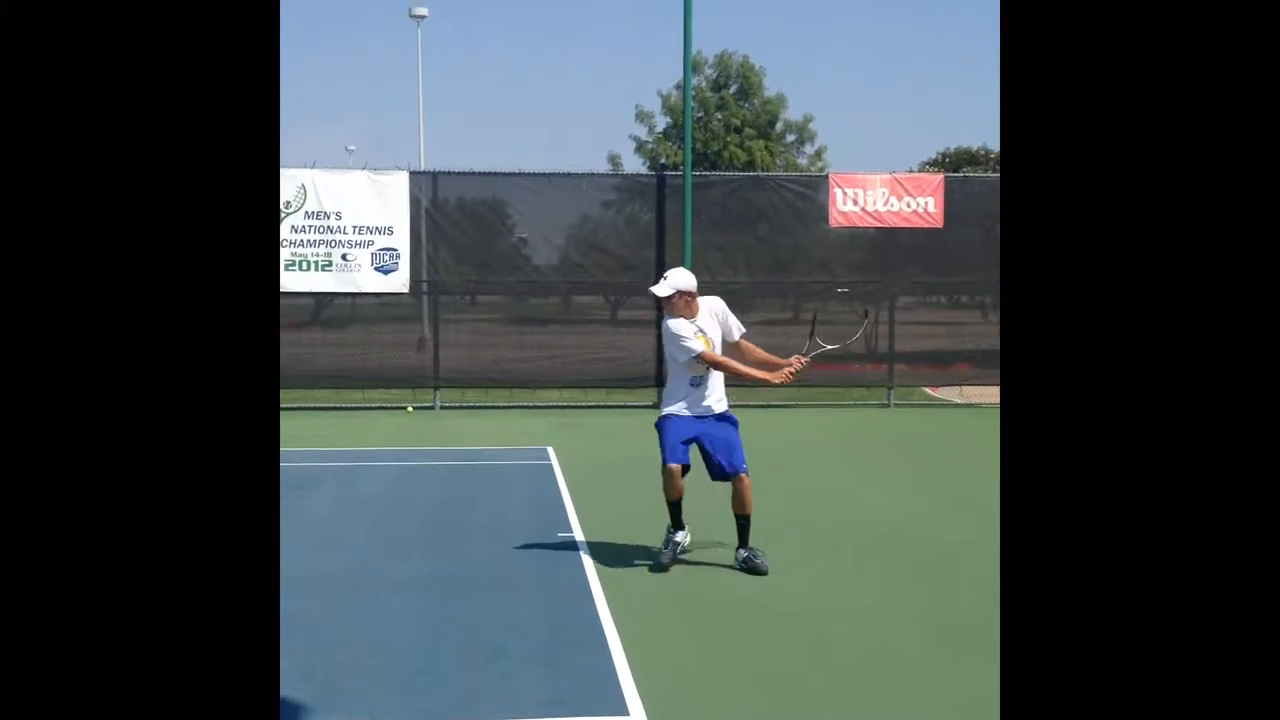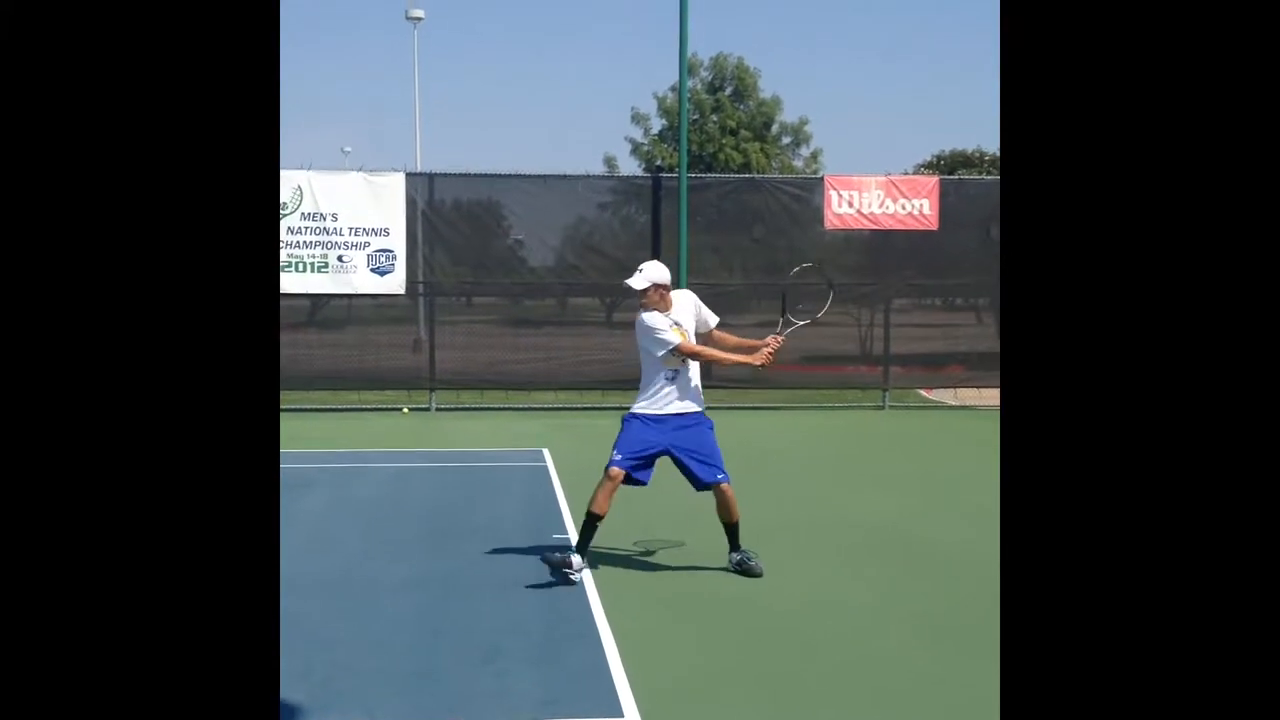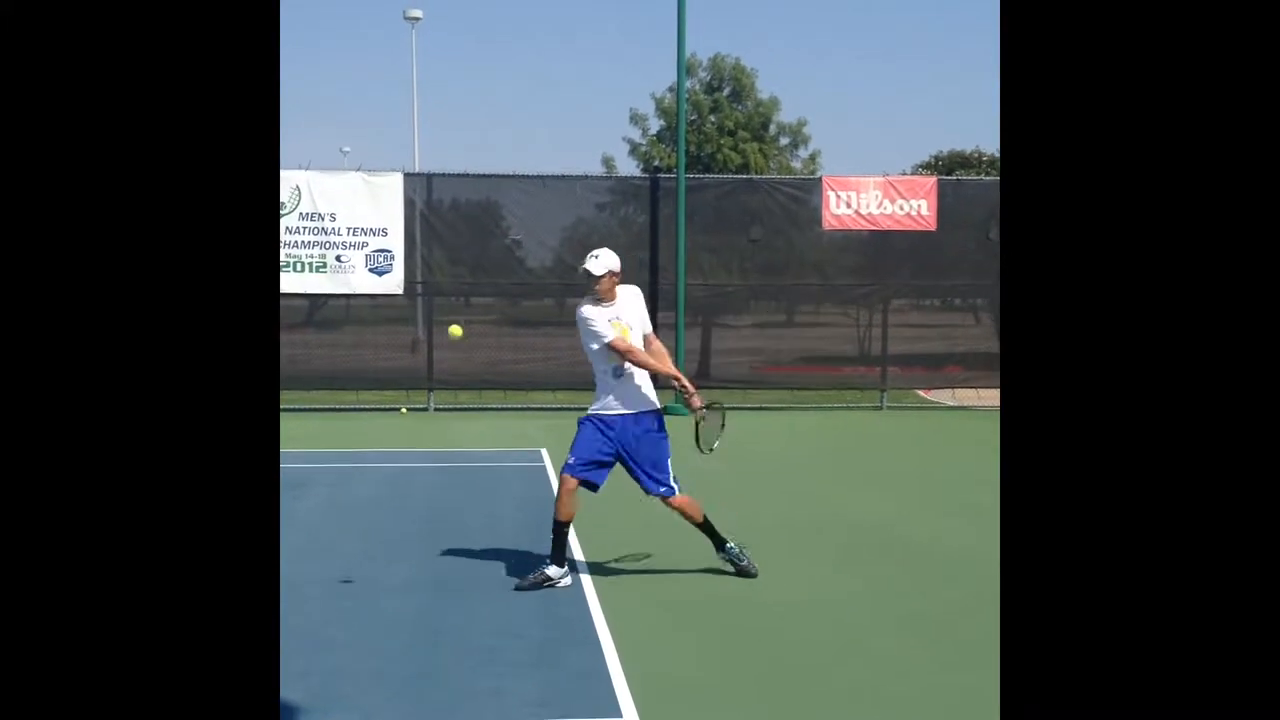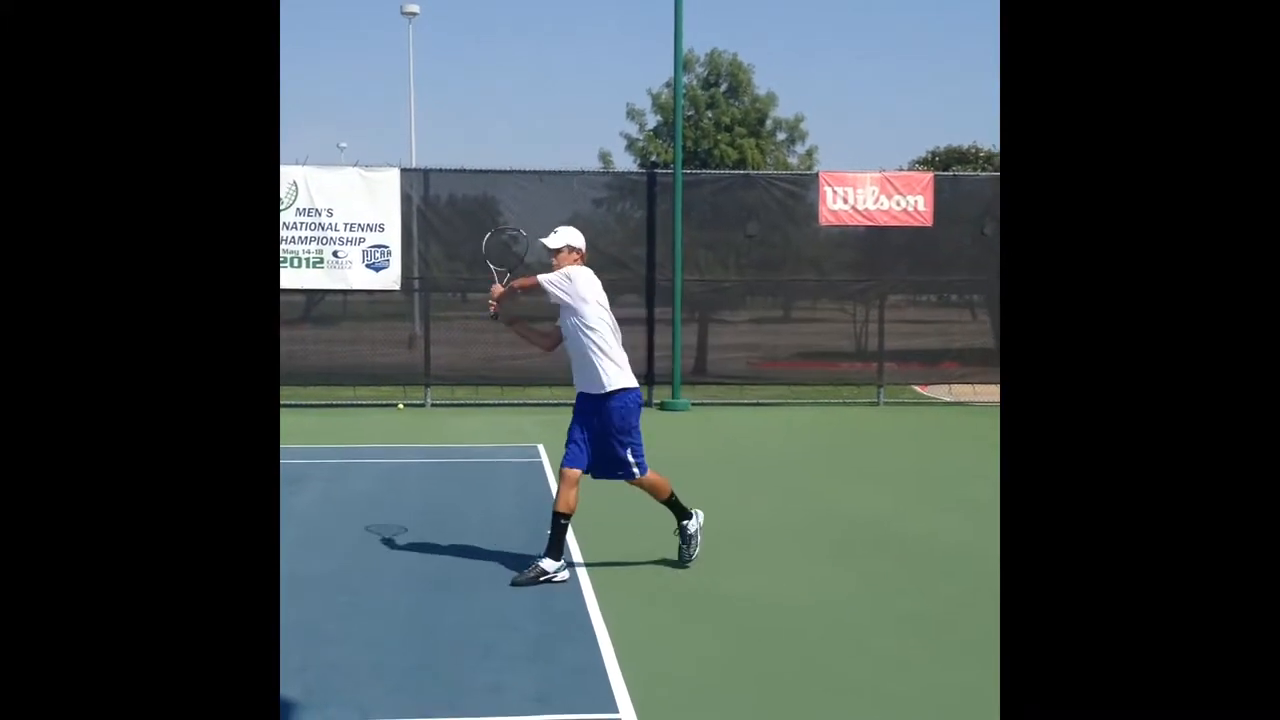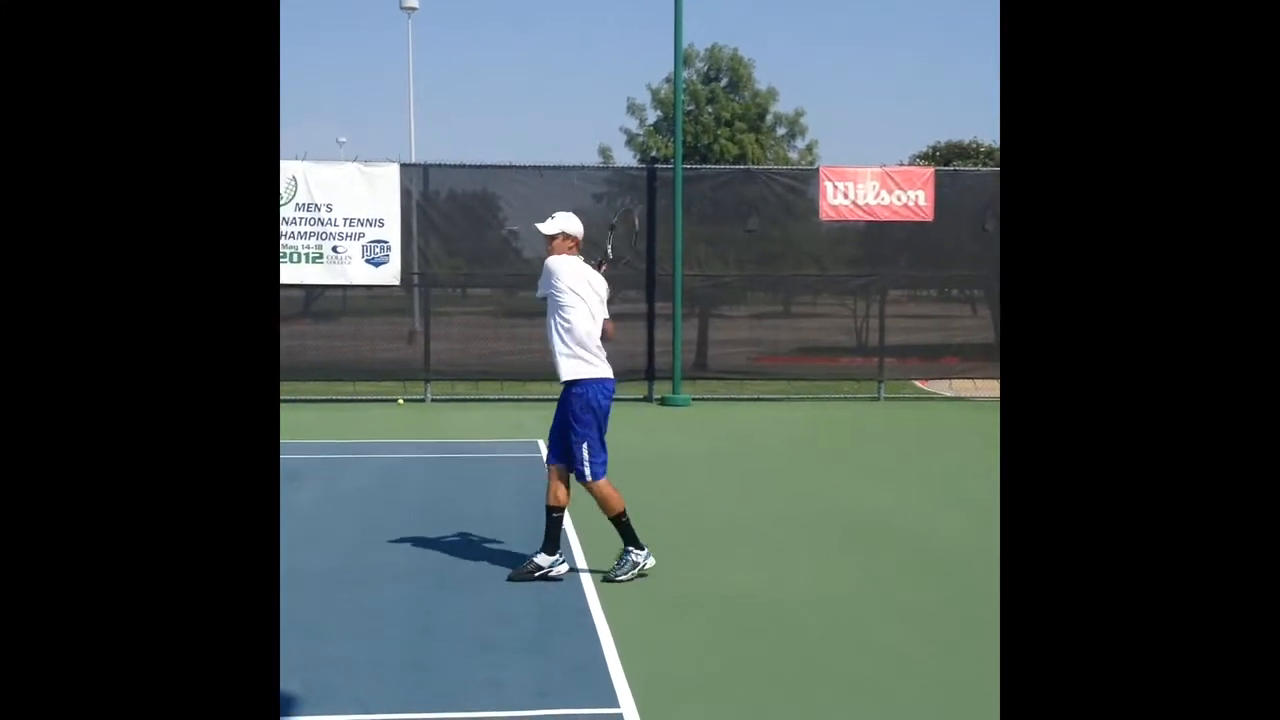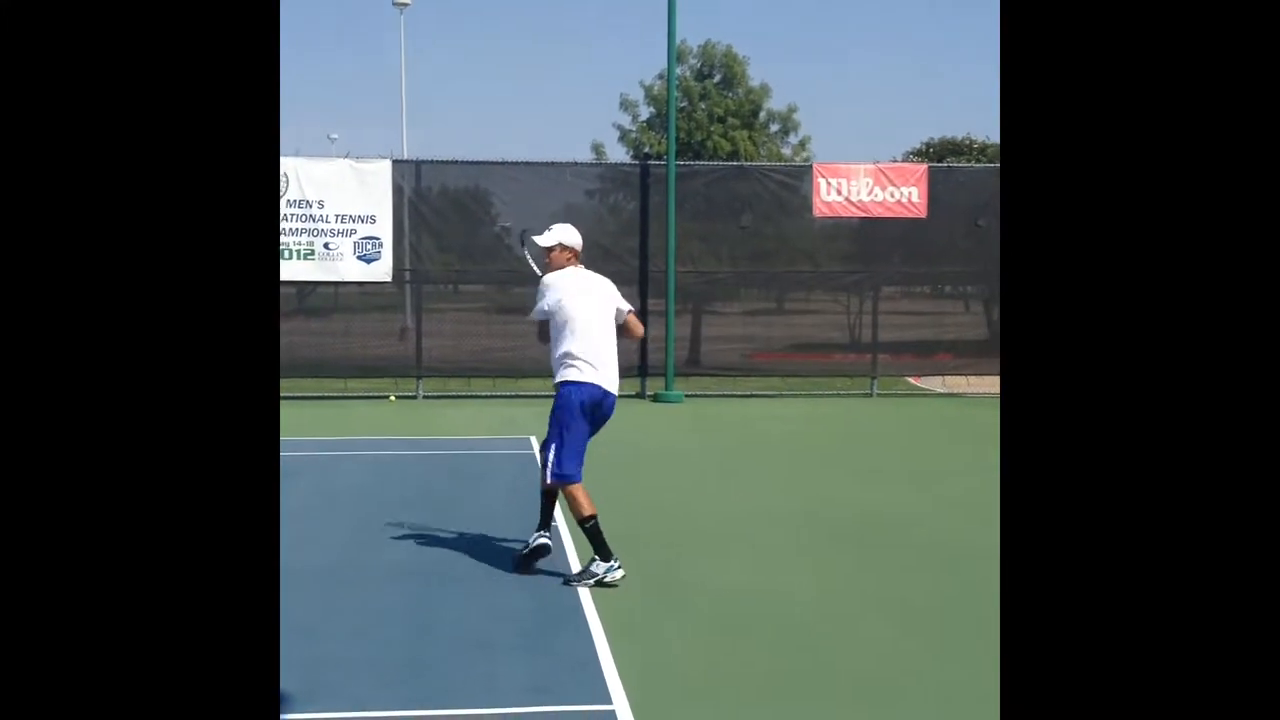
dt=0.2s
person 1, frame 1
left shoulder: (715, 306)
right shoulder: (673, 326)
left elbow: (742, 343)
right elbow: (716, 363)
left wrist: (781, 363)
right wrist: (767, 376)
left hip: (715, 413)
right hip: (678, 413)
left knee: (741, 476)
right knee: (672, 468)
left ankle: (744, 549)
right ankle: (677, 532)
person 1, frame 2
left shoulder: (687, 299)
right shoulder: (648, 320)
left elbow: (714, 336)
right elbow: (695, 352)
left wrist: (758, 346)
right wrist: (748, 359)
left hip: (689, 416)
right hip: (647, 416)
left knee: (721, 486)
right knee: (613, 475)
left ankle: (737, 551)
right ankle: (578, 557)
person 1, frame 3
left shoulder: (633, 296)
right shoulder: (586, 312)
left elbow: (651, 344)
right elbow: (628, 351)
left wrist: (679, 380)
right wrist: (675, 376)
left hip: (642, 415)
right hip: (602, 417)
left knee: (670, 496)
right knee: (568, 482)
left ankle: (725, 548)
right ankle: (556, 566)
person 1, frame 4
left shoulder: (578, 276)
right shoulder: (572, 288)
left elbow: (527, 284)
right elbow: (550, 342)
left wrist: (503, 292)
right wrist: (509, 319)
left hip: (617, 393)
right hip: (590, 394)
left knee: (635, 473)
right knee: (569, 473)
left ankle: (687, 519)
right ankle: (554, 561)
person 1, frame 5
left shoulder: (555, 266)
right shoulder: (595, 278)
left elbow: (548, 295)
right elbow: (606, 332)
left hip: (587, 384)
right hip: (584, 384)
left knee: (592, 476)
right knee: (558, 468)
left ankle: (636, 551)
right ankle: (550, 557)
person 1, frame 6
left shoulder: (551, 281)
right shoulder: (605, 284)
left elbow: (543, 332)
right elbow: (637, 331)
left hip: (575, 385)
right hip: (607, 390)
left knee: (563, 476)
right knee: (553, 458)
left ankle: (606, 560)
right ankle: (543, 534)
